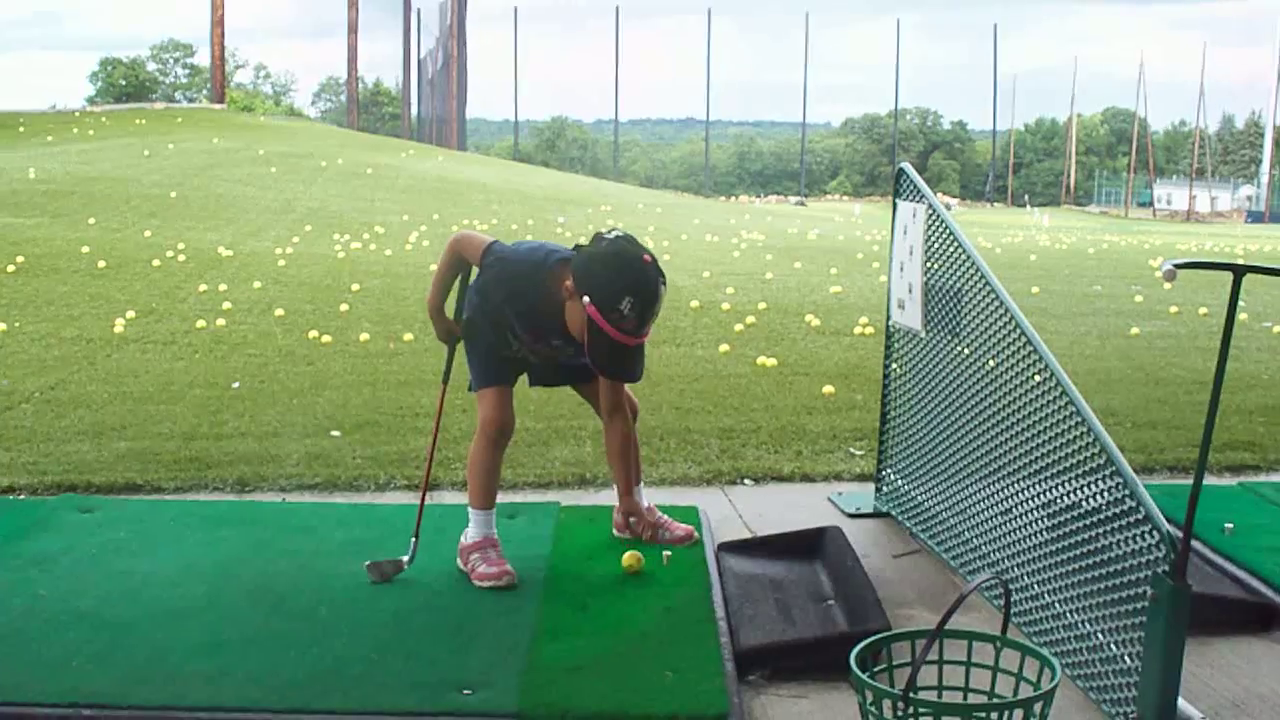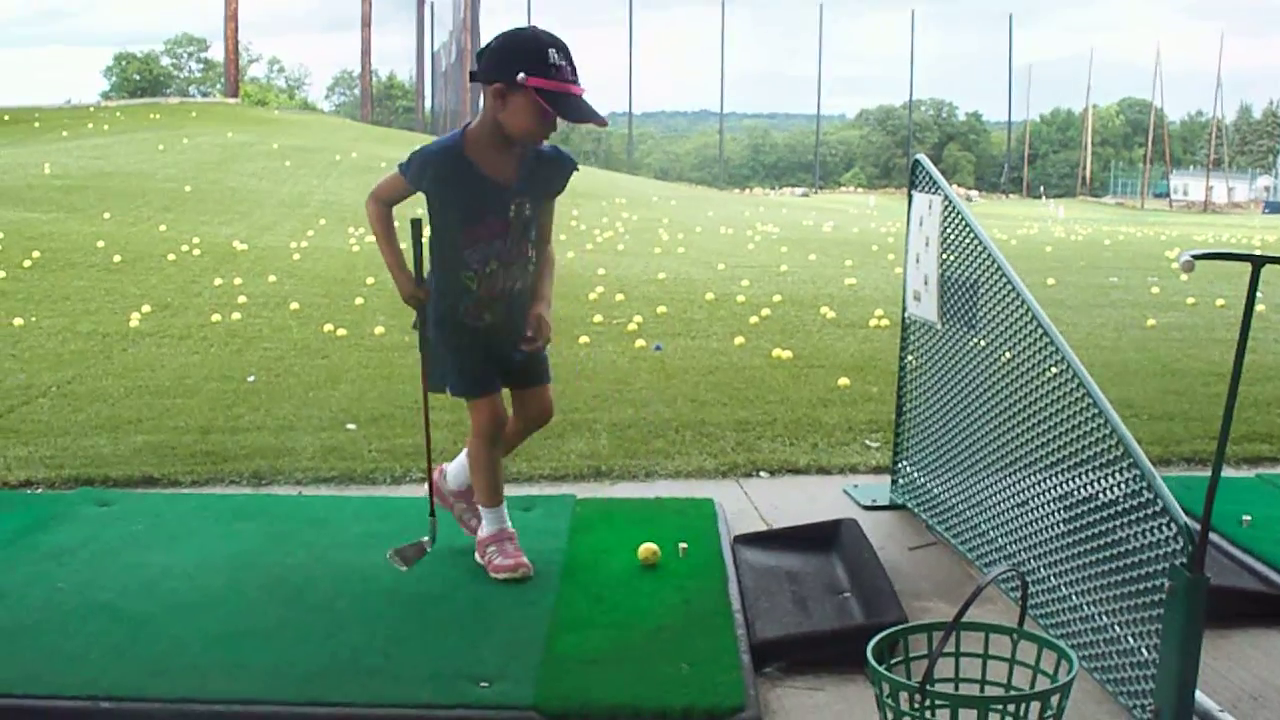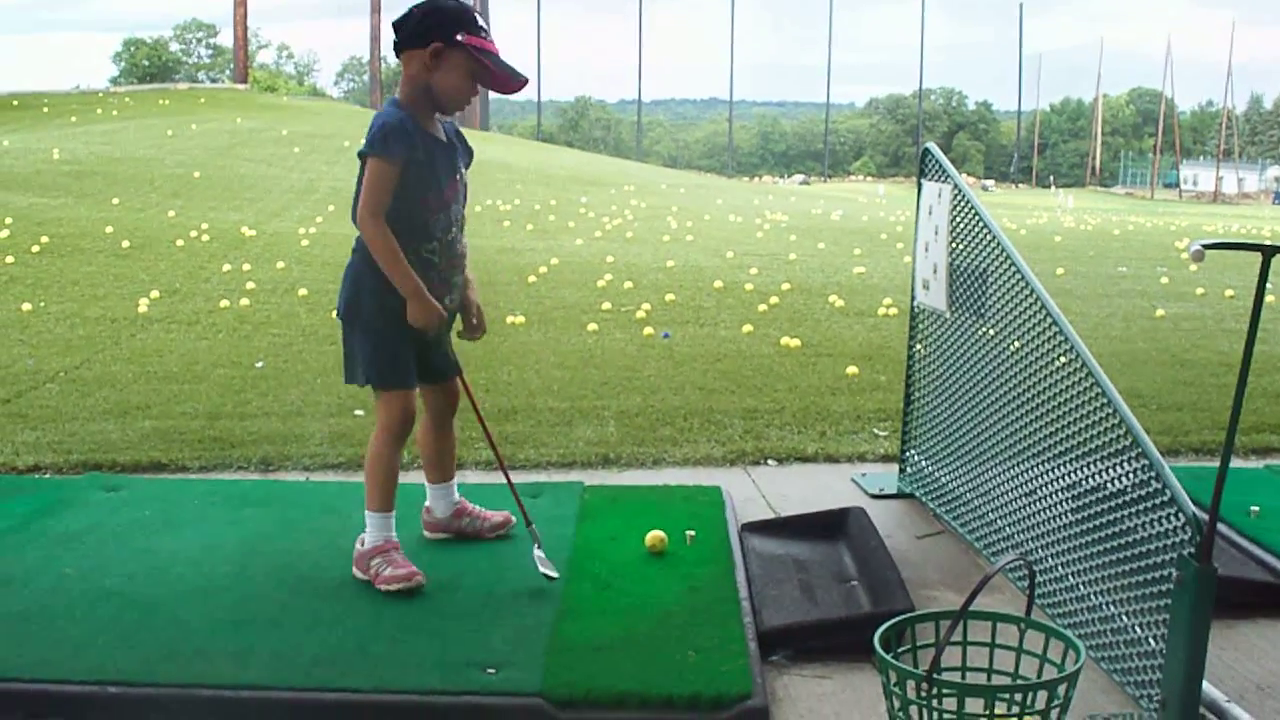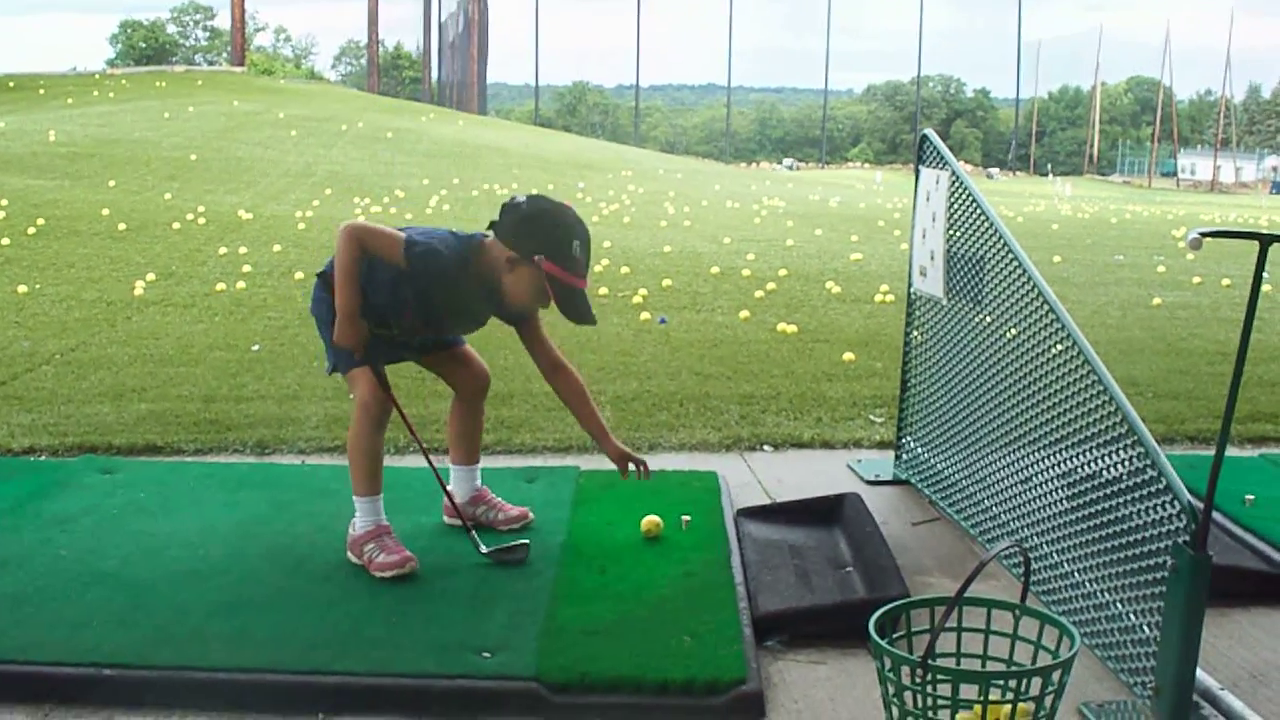
dt=0.7s
person 1, frame 1
left shoulder: (608, 317)
right shoulder: (517, 270)
left elbow: (613, 410)
right elbow: (460, 240)
left wrist: (625, 496)
right wrist: (437, 309)
left hip: (557, 343)
right hip: (494, 333)
left knee: (625, 408)
right knee: (496, 421)
left ankle: (635, 510)
right ankle: (477, 539)
person 1, frame 2
left shoulder: (547, 166)
right shoulder: (441, 161)
left elbow: (542, 247)
right elbow: (377, 201)
left wrist: (541, 304)
right wrist: (401, 274)
left hip: (517, 309)
right hip: (457, 314)
left knee: (537, 410)
right knee: (489, 417)
left ankle: (455, 478)
right ankle: (492, 530)
person 1, frame 3
left shoulder: (448, 138)
right shoulder: (394, 129)
right elbow: (369, 219)
left wrist: (466, 296)
right wrist: (416, 295)
left hip: (430, 301)
right hip: (386, 300)
left knee: (447, 400)
right knee: (399, 410)
left ankle: (443, 506)
right ankle: (375, 544)
person 1, frame 4
left shoulder: (508, 293)
right shoulder: (439, 257)
left elbow: (554, 367)
right elbow: (351, 231)
left wrist: (606, 441)
right wrist: (348, 317)
left hip: (406, 313)
right hip: (348, 299)
left knee: (474, 377)
right knee: (372, 396)
left ankle: (465, 493)
right ankle: (366, 529)
